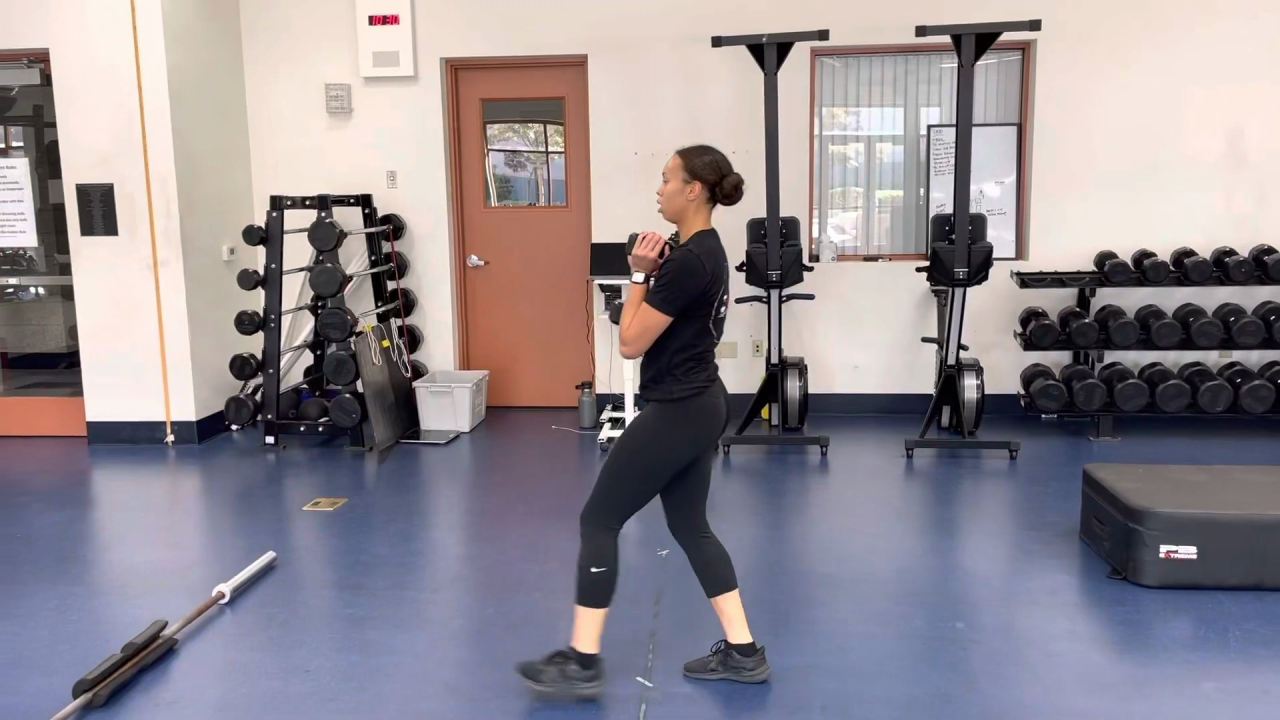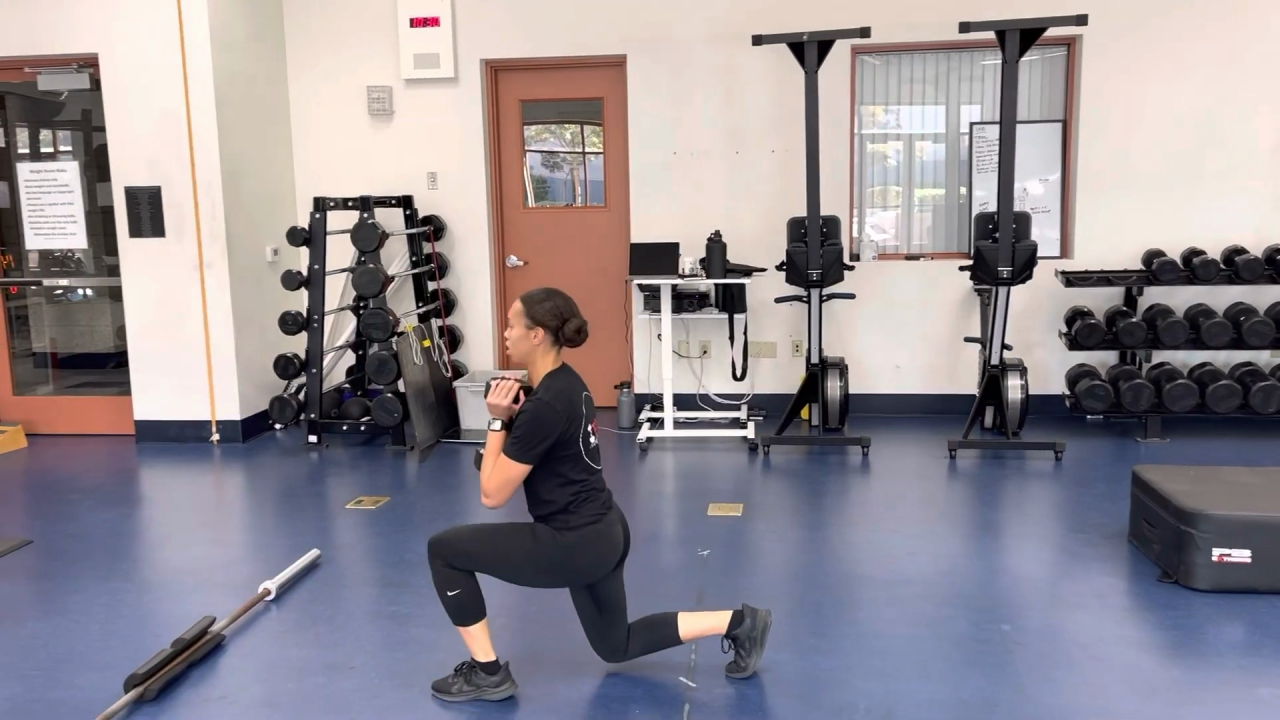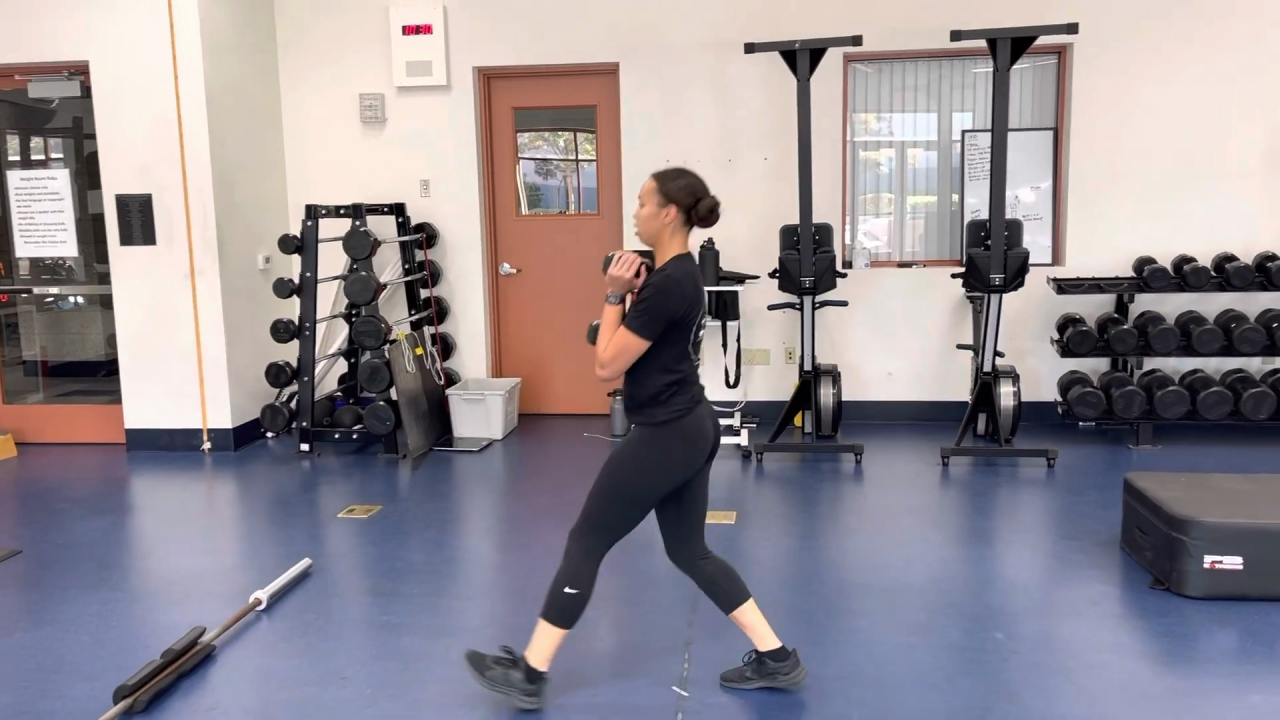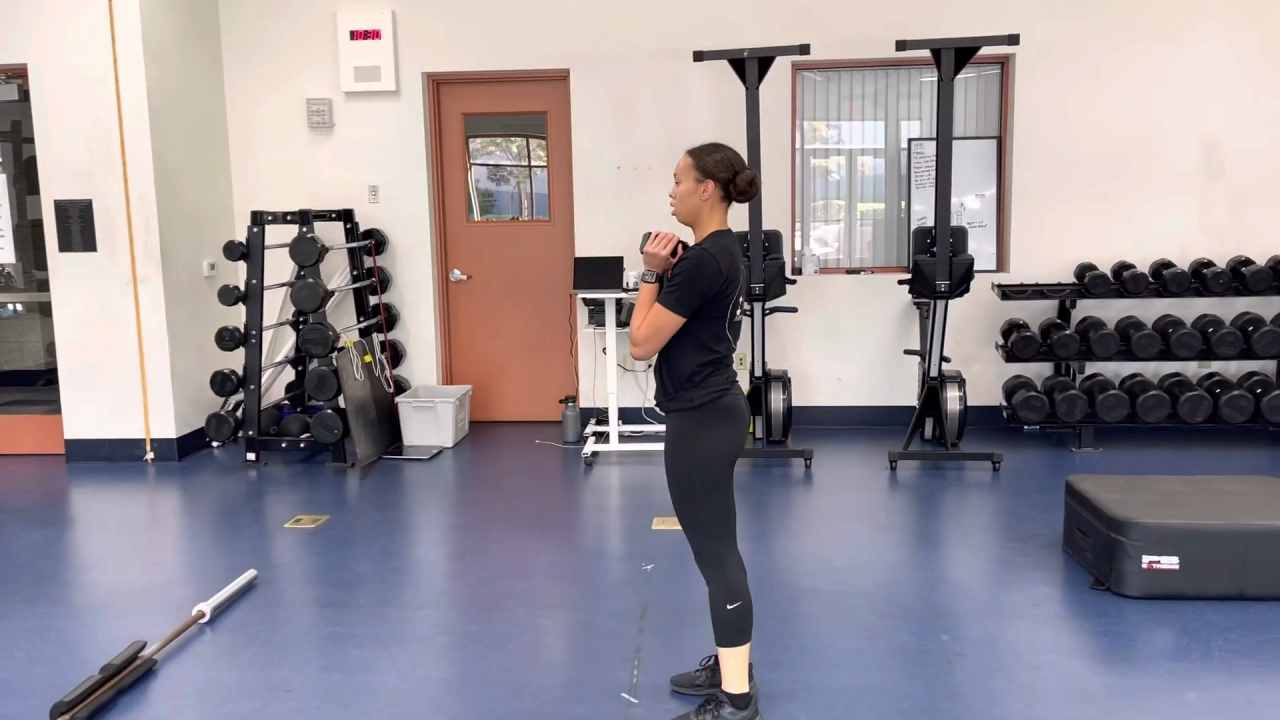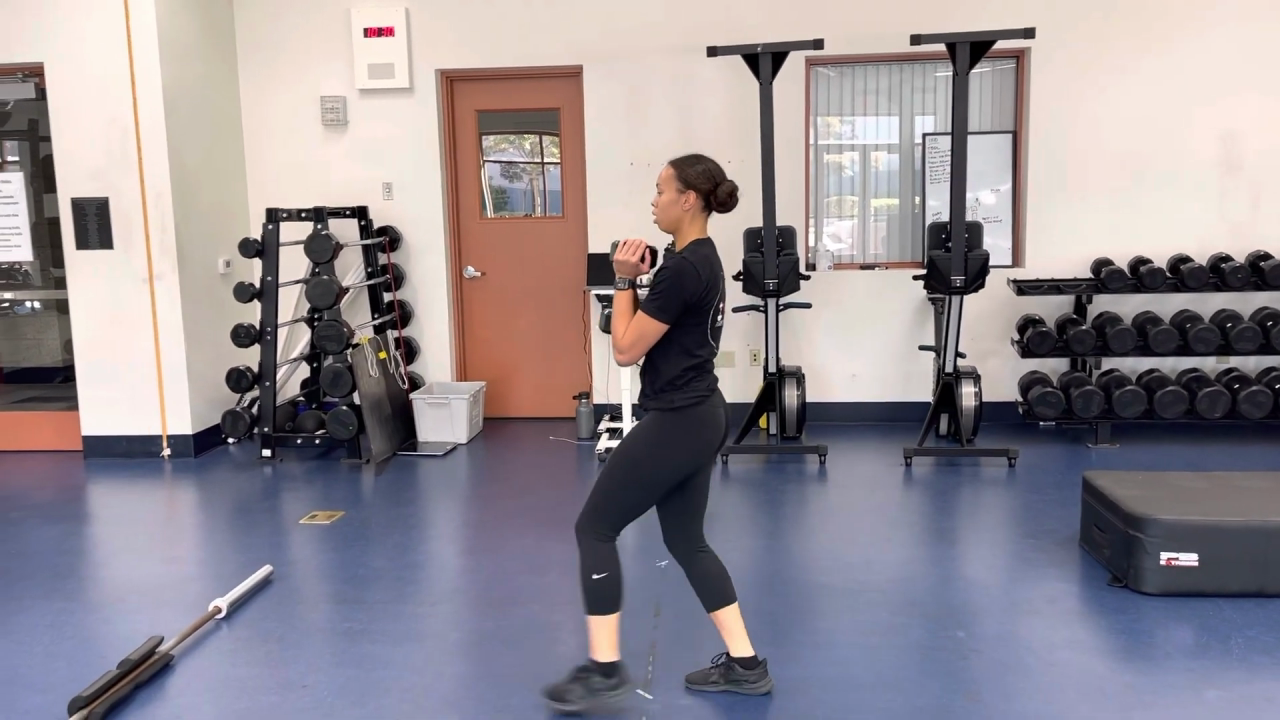
dt=1s
person 1, frame 1
left shoulder: (688, 259)
right shoulder: (704, 250)
left elbow: (632, 342)
left wrist: (640, 275)
right wrist: (653, 273)
left hip: (675, 411)
right hip: (700, 404)
left knee: (598, 522)
right knee: (690, 527)
left ankle: (583, 661)
right ankle: (742, 651)
person 1, frame 2
left shoulder: (545, 406)
right shoulder: (565, 383)
left elbow: (492, 494)
left wrist: (498, 422)
right wrist: (511, 419)
left hip: (575, 544)
right hip: (602, 534)
left knee: (444, 550)
right knee: (618, 645)
left ankle: (487, 672)
right ankle: (741, 623)
person 1, frame 3
left shoulder: (667, 284)
right shoulder: (679, 274)
left elbow: (607, 367)
right elbow: (635, 345)
left wrist: (614, 297)
right wrist: (629, 295)
left hip: (664, 436)
right hip: (692, 429)
left knee: (587, 542)
right knee: (690, 551)
left ankle: (528, 673)
right ankle: (776, 657)
person 1, frame 4
left shoulder: (702, 260)
right shoulder: (721, 251)
left elbow: (642, 343)
left wrist: (651, 274)
right wrist: (668, 272)
left hip: (701, 421)
right hip: (715, 410)
left knee: (715, 554)
right knee: (716, 547)
right ankle: (731, 669)
person 1, frame 5
left shoulder: (683, 267)
right shoulder: (701, 258)
left elbow: (627, 349)
left wrist: (624, 281)
right wrist: (641, 279)
left hip: (675, 422)
right hip: (700, 415)
left knee: (595, 529)
right knee: (687, 541)
left ankle: (604, 669)
right ankle: (745, 664)
